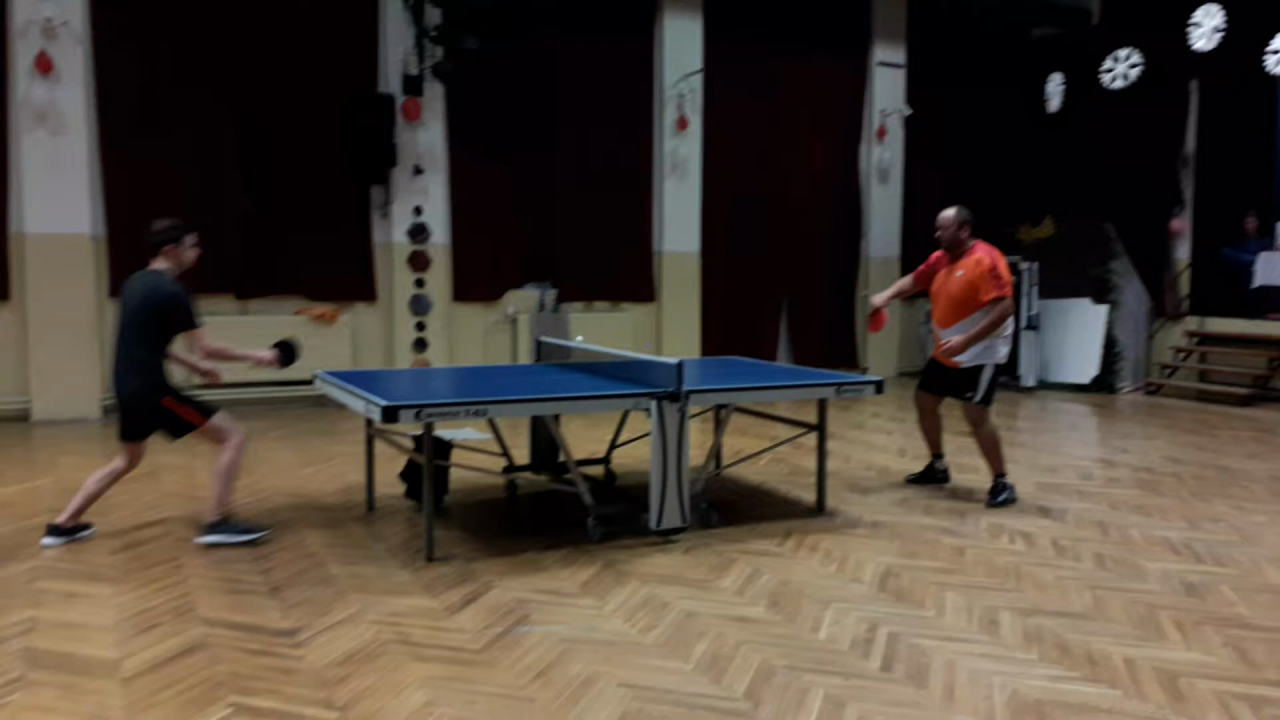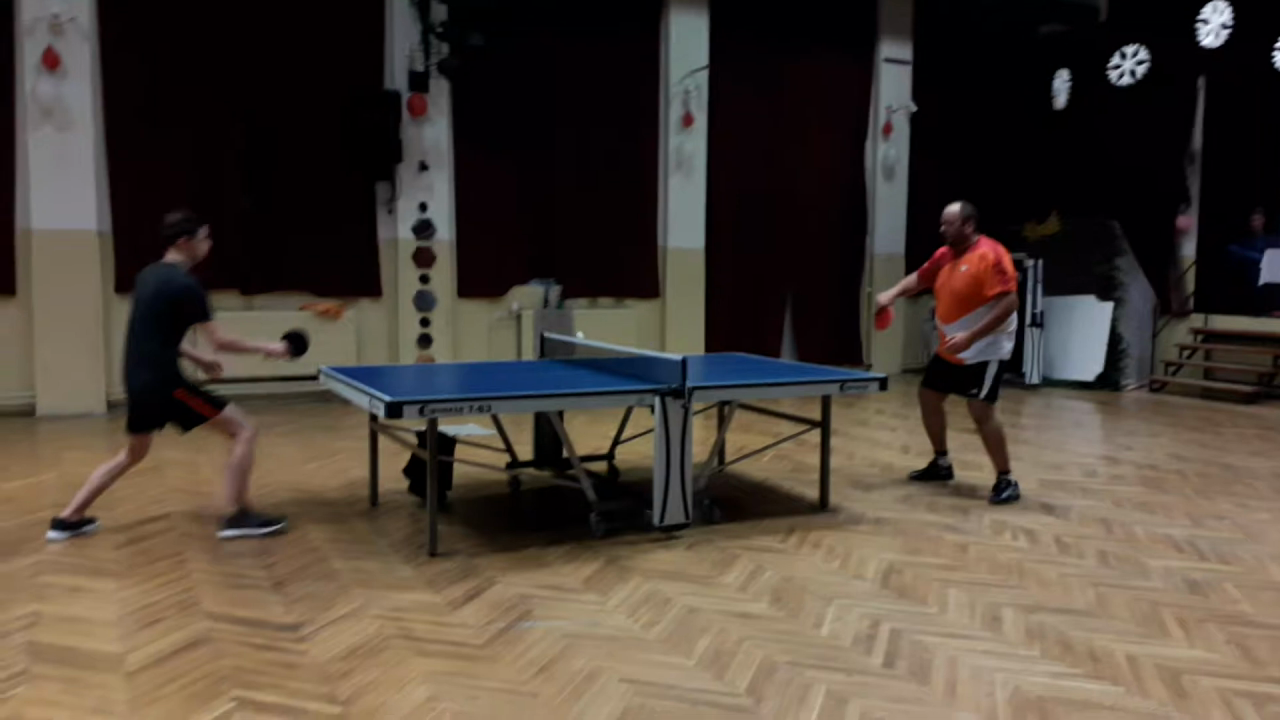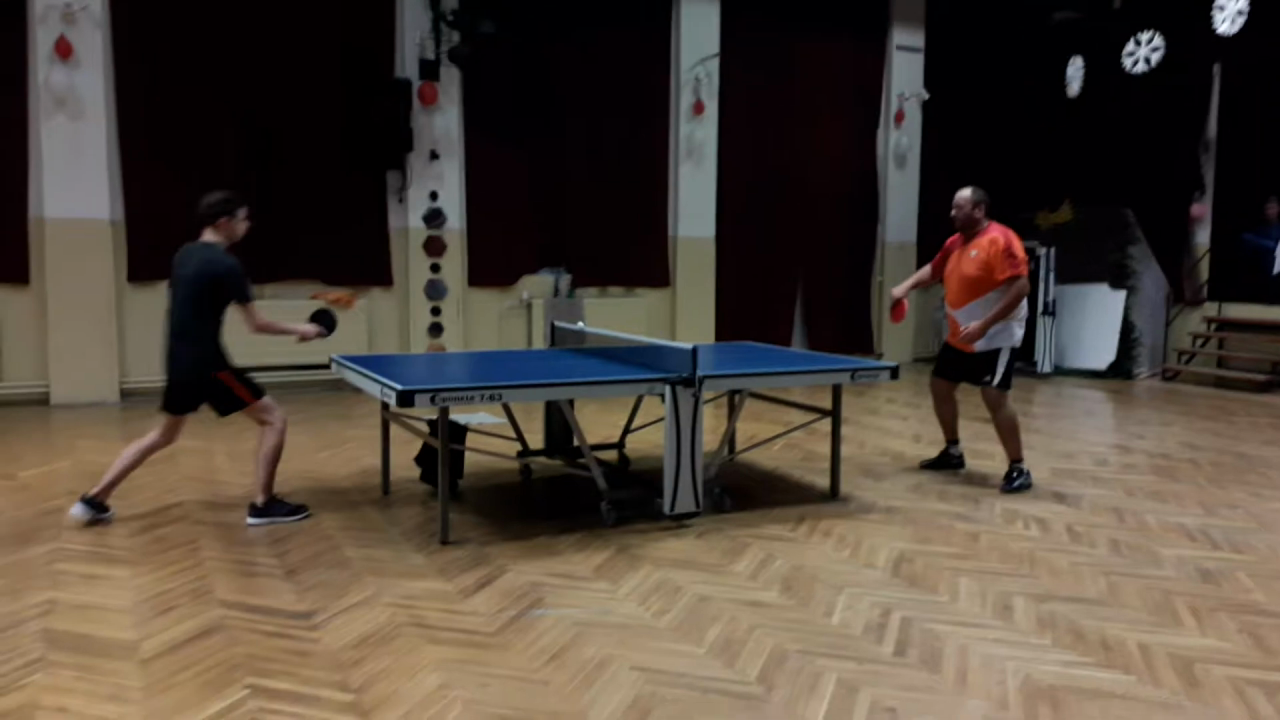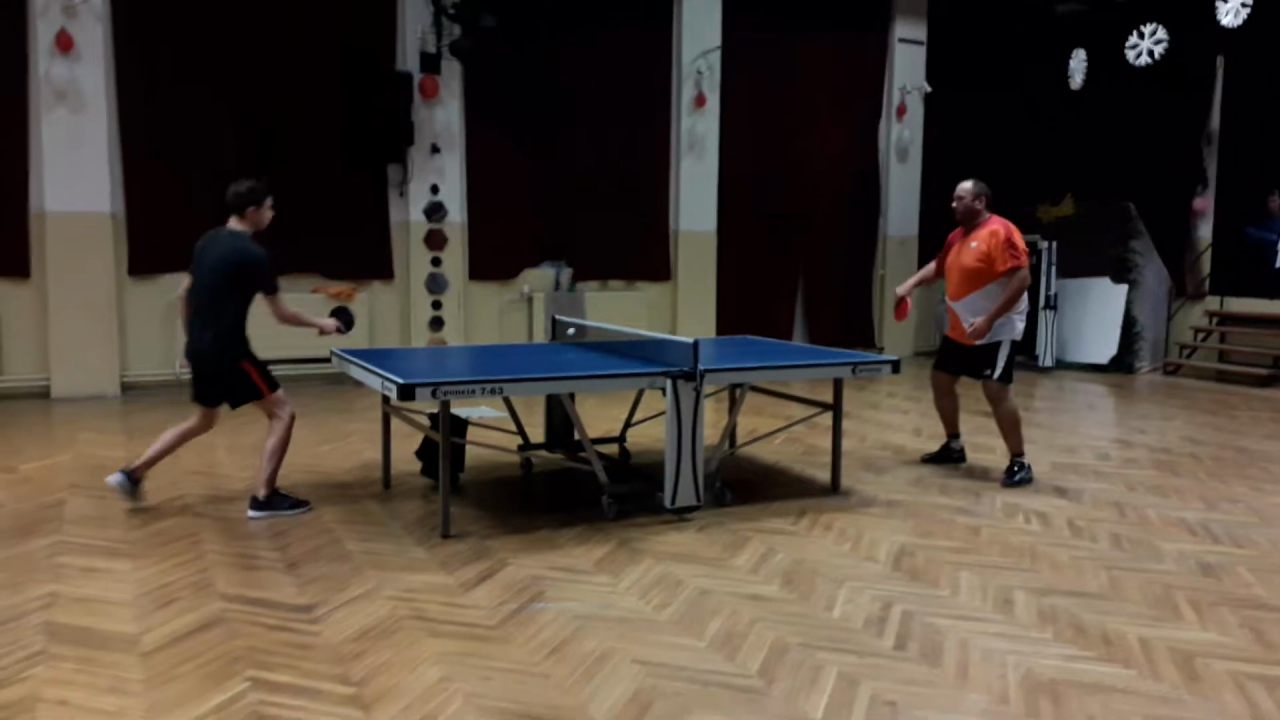
dt=0.1s
person 1, frame 1
left shoulder: (135, 283)
right shoulder: (171, 293)
right elbow: (205, 348)
left wrist: (192, 364)
right wrist: (254, 356)
left hip: (128, 389)
right hip: (152, 391)
left knee: (127, 459)
right knee: (232, 437)
left ankle: (63, 525)
right ankle: (216, 523)
person 1, frame 2
left shoulder: (148, 276)
right shoulder: (184, 284)
right elbow: (218, 341)
left wrist: (196, 358)
right wrist: (266, 348)
left hip: (139, 381)
right hip: (164, 383)
left knee: (132, 453)
right knee: (243, 430)
left ankle: (68, 519)
right ankle: (237, 515)
person 1, frame 3
left shoulder: (184, 255)
right shoulder: (226, 266)
right elbow: (255, 323)
right wrist: (299, 329)
left hip: (179, 364)
right hip: (207, 365)
left knee: (164, 433)
right knee: (273, 420)
left ankle: (93, 499)
right ankle: (264, 505)
person 1, frame 4
left shoulder: (206, 242)
right shoulder: (253, 254)
left elbow: (185, 294)
right elbow: (281, 314)
right wrist: (320, 324)
left hip: (199, 350)
right hip: (227, 351)
left knee: (202, 421)
right knee: (282, 414)
left ankle: (133, 472)
right ankle: (263, 497)
person 2, frame 1
left shoulder: (987, 261)
right shoulder: (940, 259)
left elbow: (1005, 308)
right elbow: (915, 280)
left wrist: (966, 341)
right wrist: (887, 295)
left hip: (981, 352)
right hip: (947, 352)
left knee: (975, 412)
right knee: (924, 399)
left ankle: (1003, 483)
right ankle: (938, 466)
person 2, frame 2
left shoulder: (991, 255)
right shoulder: (945, 255)
left elbow: (1009, 303)
right elbow: (920, 278)
left wrist: (971, 336)
right wrist: (892, 293)
left hip: (985, 348)
right hip: (950, 348)
left knee: (980, 409)
right knee: (928, 397)
left ankle: (1006, 480)
right ankle: (941, 463)
person 2, frame 3
left shoulder: (1001, 240)
right shoulder: (955, 242)
left elbow: (1020, 287)
right elbow: (933, 270)
left wrist: (985, 324)
right wrist: (906, 286)
left hip: (996, 336)
right hip: (960, 337)
left knee: (994, 397)
right knee: (940, 386)
left ankle: (1018, 469)
right ankle: (953, 452)
person 2, frame 4
left shoulder: (1001, 232)
right shoulder: (958, 236)
left elbow: (1022, 279)
right elbow: (938, 266)
left wrist: (989, 319)
right wrist: (911, 284)
left hip: (997, 330)
right hip: (961, 330)
left knee: (995, 391)
right knee: (940, 380)
left ankle: (1020, 463)
right ankle: (954, 446)
